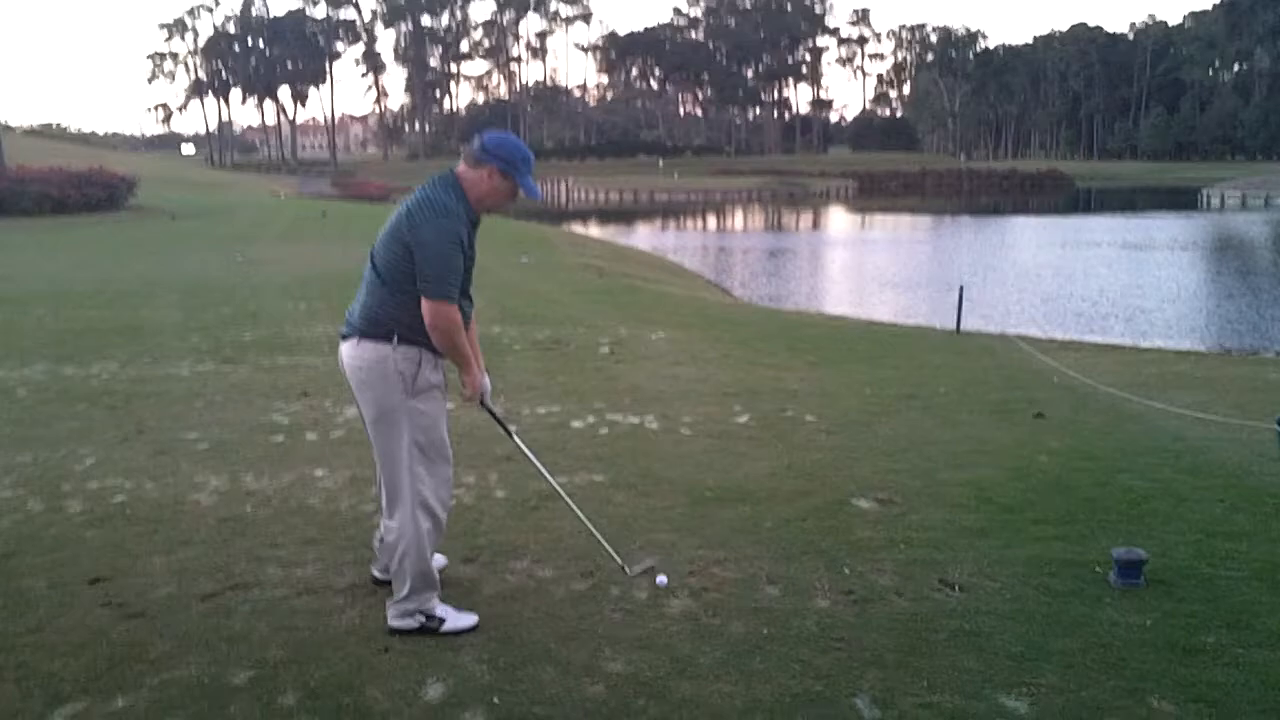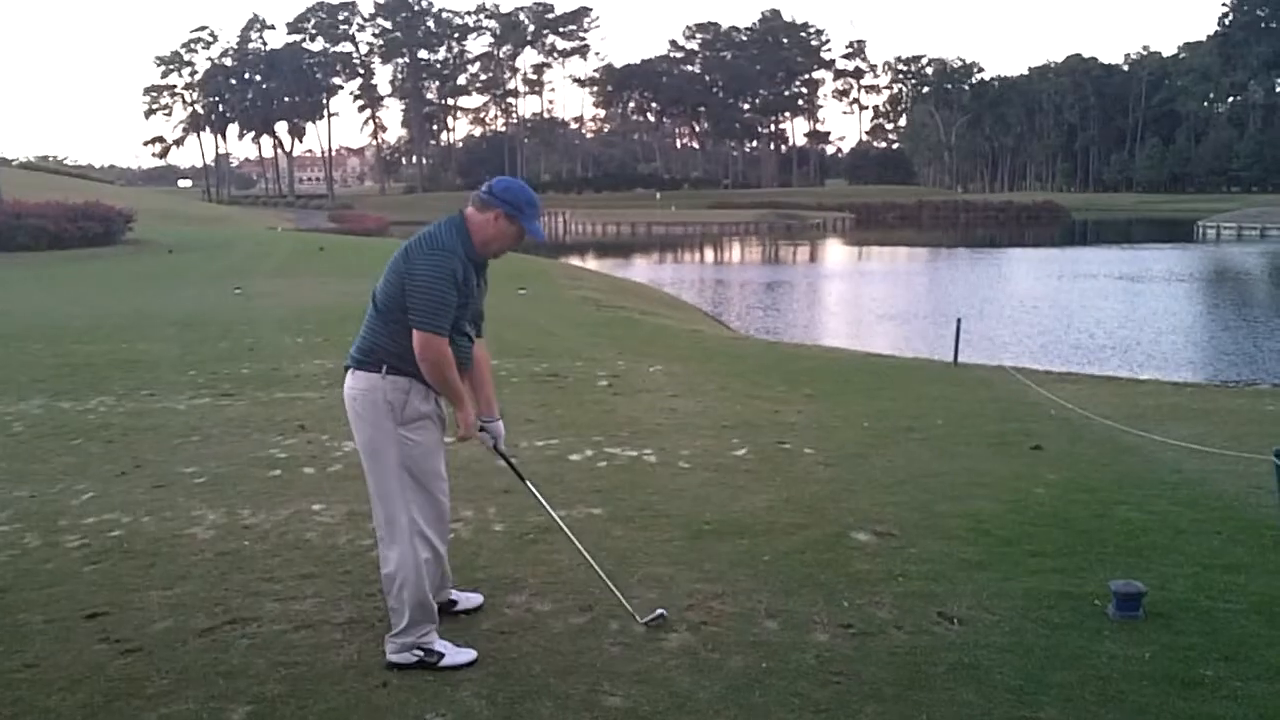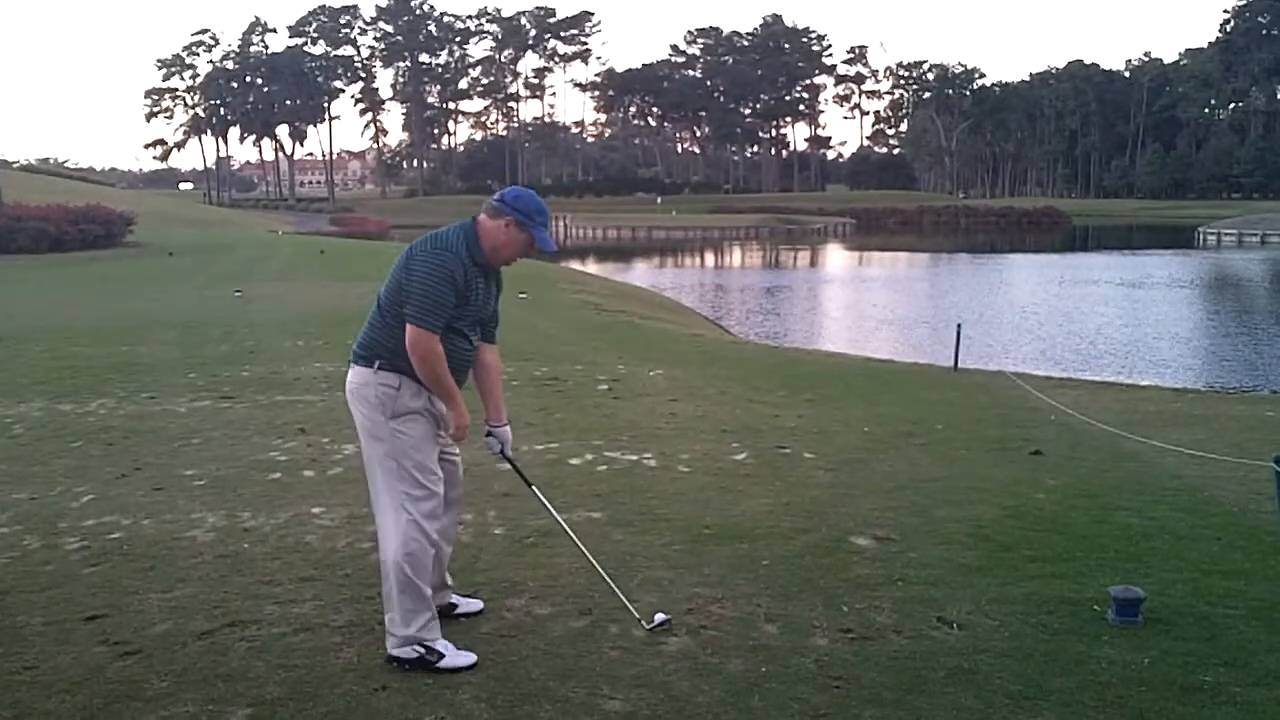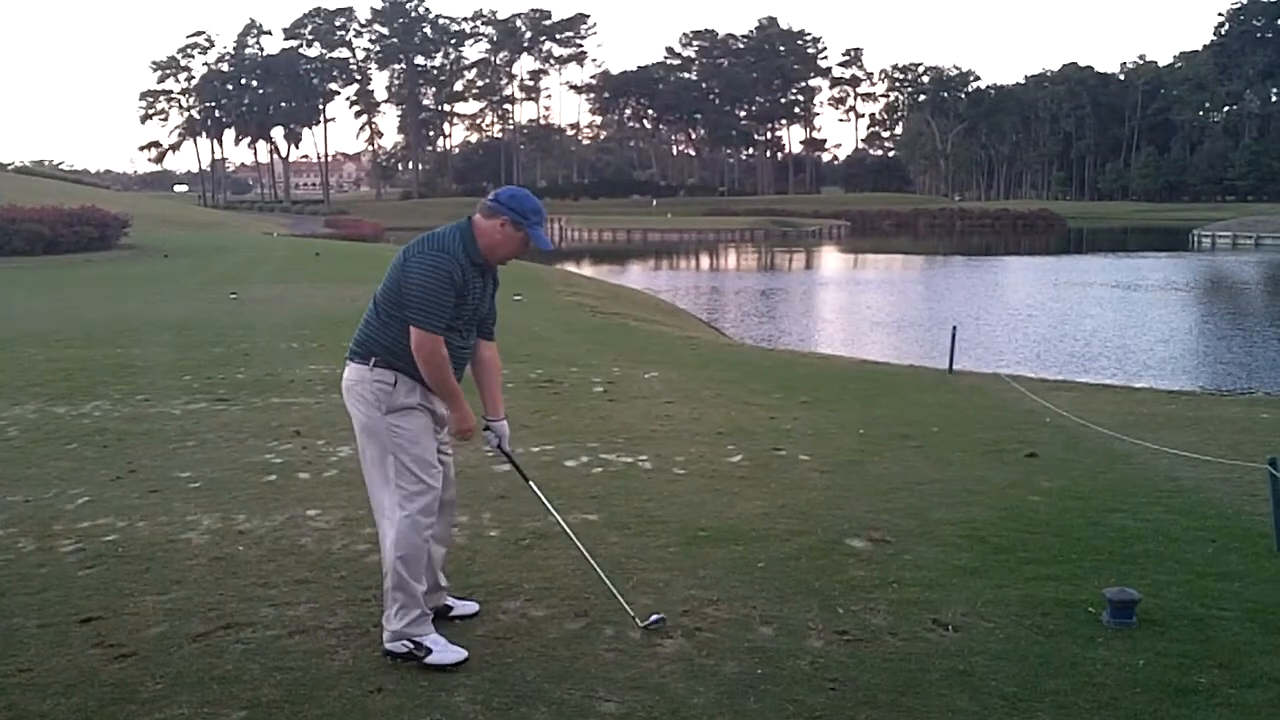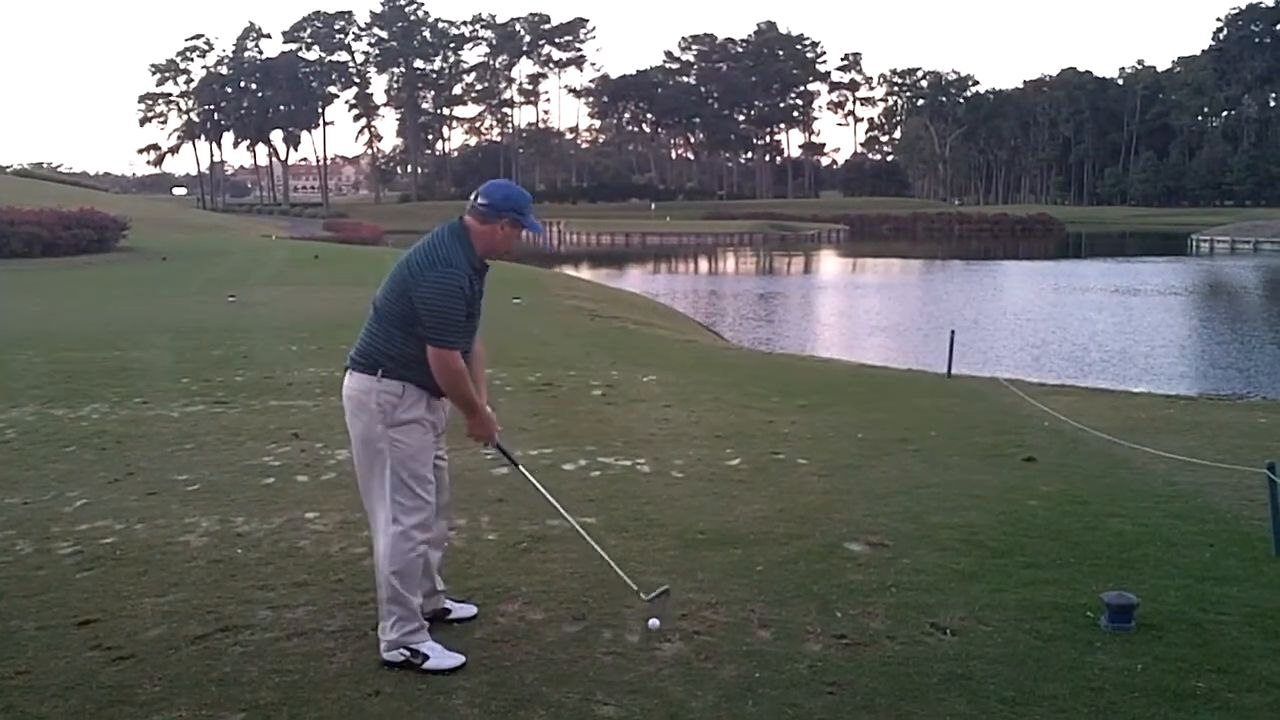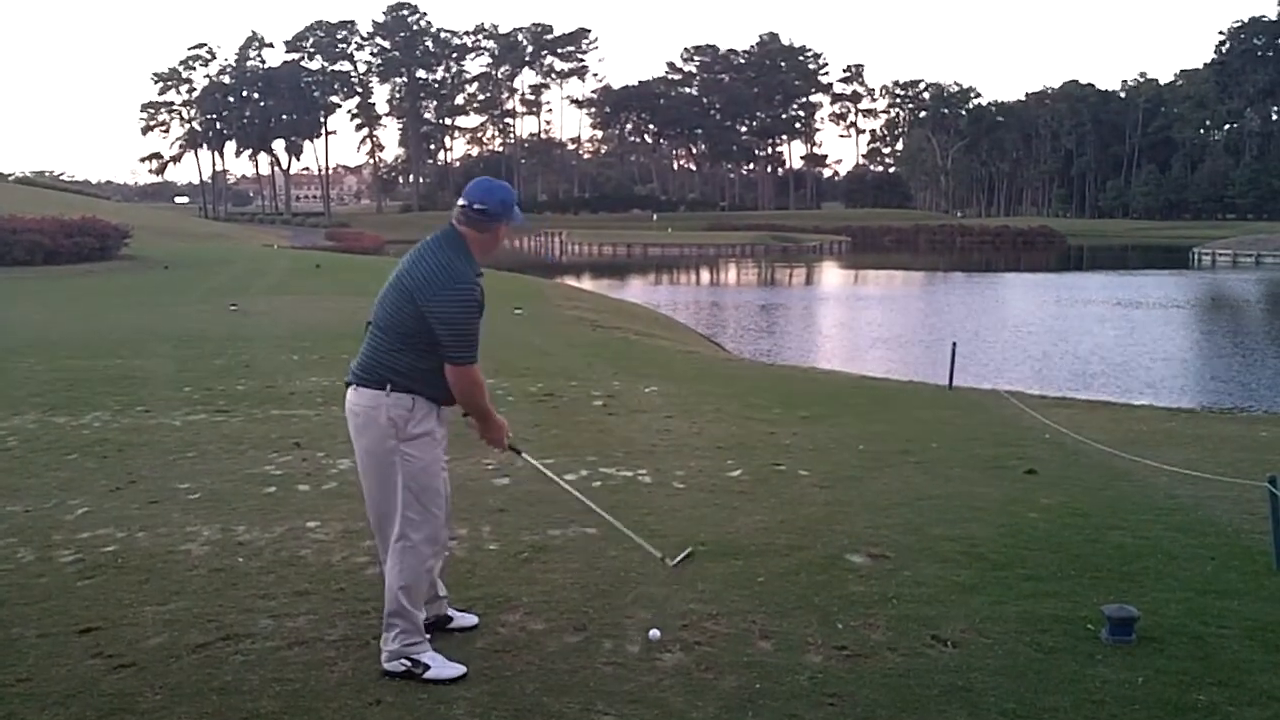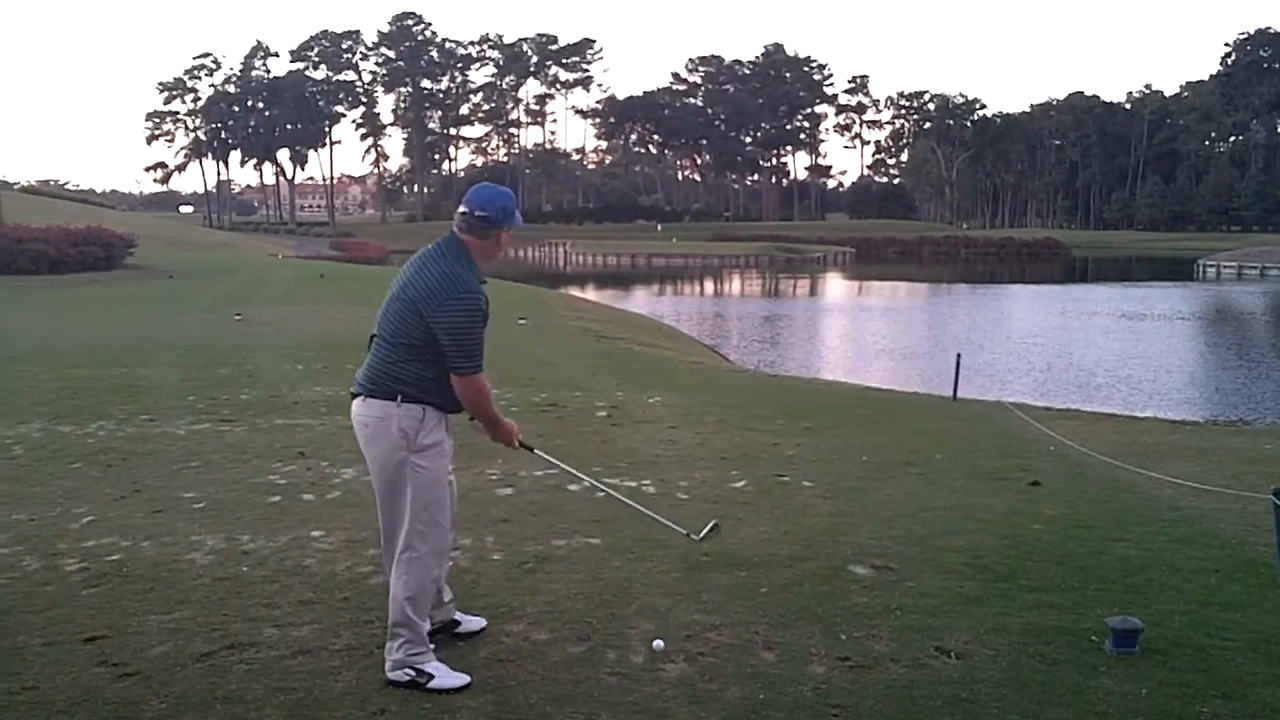
dt=0.2s
person 1, frame 1
left shoulder: (447, 204)
right shoulder: (442, 217)
left elbow: (454, 301)
right elbow: (439, 314)
left wrist: (477, 364)
right wrist: (468, 369)
left hip: (382, 349)
right hip: (393, 356)
left knee: (412, 467)
right knee: (420, 478)
left ankle: (393, 560)
right ankle: (412, 607)
person 1, frame 2
left shoulder: (471, 259)
right shoulder: (438, 254)
left elbow: (471, 339)
right elbow: (428, 344)
left wrist: (489, 412)
right wrist: (463, 406)
left hip: (412, 390)
right hip: (389, 390)
left knee: (429, 499)
right knee: (412, 513)
left ankle: (434, 592)
right ankle: (411, 641)
person 1, frame 3
left shoulder: (487, 270)
right shoulder: (440, 256)
left elbow: (485, 346)
right elbow: (420, 341)
left wrist: (498, 418)
right wrist: (456, 407)
left hip: (424, 388)
right hip: (388, 386)
left knee: (443, 495)
right knee: (413, 508)
left ankle: (435, 595)
right ankle: (411, 636)
person 1, frame 4
left shoulder: (484, 268)
right shoulder: (437, 257)
left elbow: (483, 343)
right elbow: (426, 343)
left wrist: (496, 416)
right wrist: (457, 408)
left hip: (419, 386)
right hip: (385, 383)
left knee: (438, 497)
right knee: (412, 502)
left ankle: (430, 595)
right ankle: (406, 631)
person 1, frame 5
left shoulder: (464, 259)
right shoulder: (445, 267)
left elbow: (468, 342)
right elbow: (445, 358)
left wrist: (481, 406)
right wrist: (476, 414)
left hip: (410, 392)
right hip: (387, 394)
left knee: (432, 503)
right knee: (407, 513)
left ankle: (427, 599)
right ankle: (402, 639)
person 1, frame 6
left shoulder: (438, 251)
right shoulder: (456, 282)
right elbow: (462, 372)
left wrist: (479, 413)
right wrist: (489, 421)
left hip: (400, 399)
right hip: (394, 407)
left knee: (430, 512)
right knee: (413, 526)
left ankle: (429, 606)
right ankle: (403, 649)
person 1, frame 7
left shoulder: (437, 258)
right shoulder: (459, 291)
right elbow: (468, 382)
left wrist: (485, 416)
right wrist: (497, 426)
left hip: (401, 408)
right hip: (403, 417)
left knee: (433, 522)
right knee: (419, 536)
left ankle: (435, 612)
right ankle: (407, 659)
